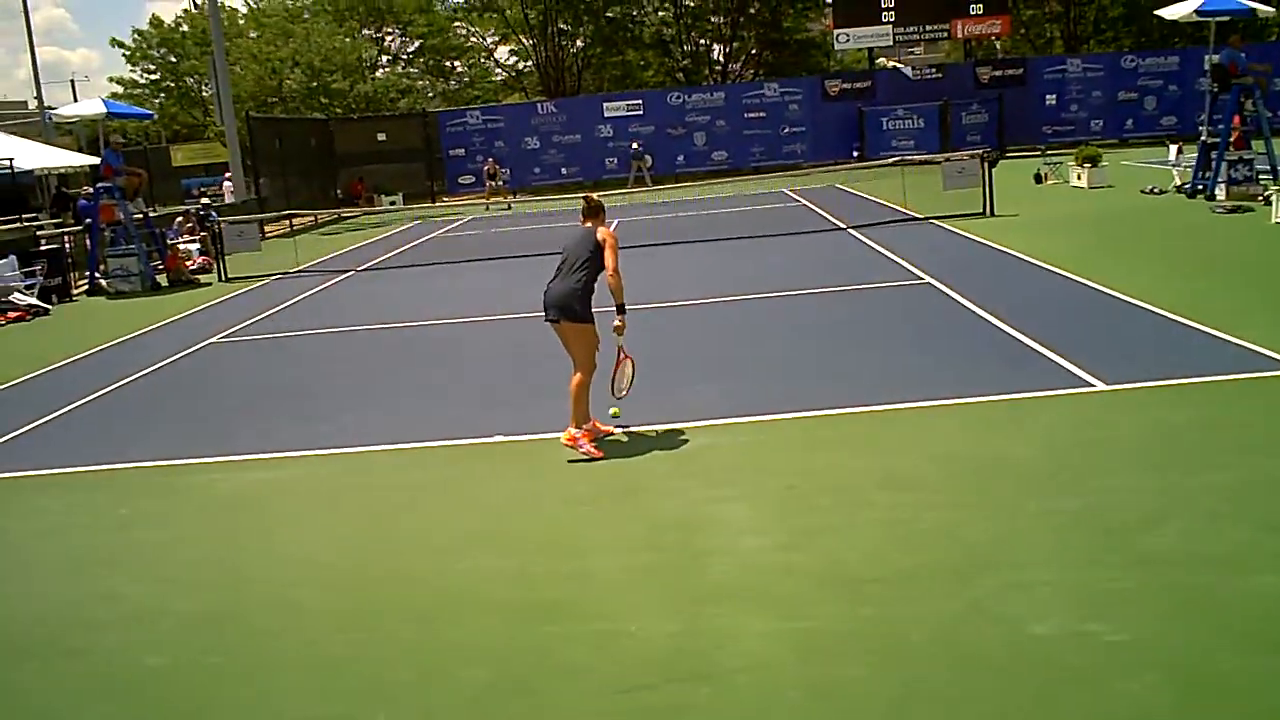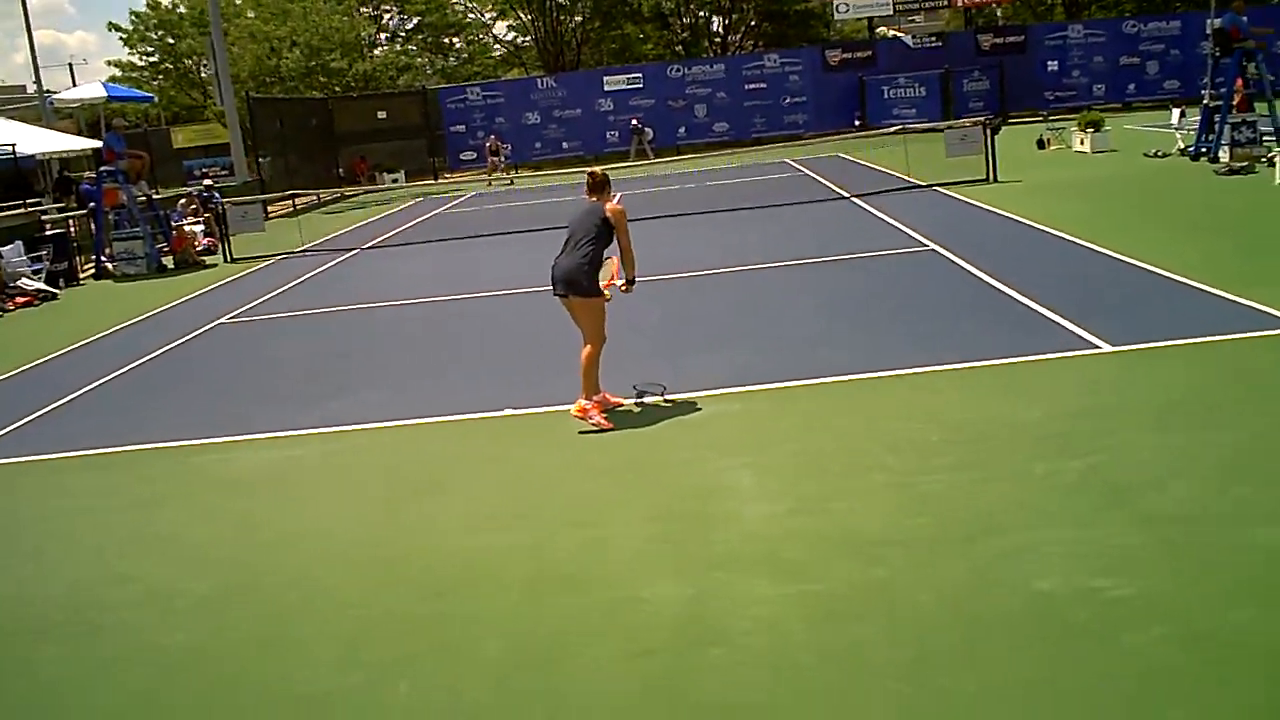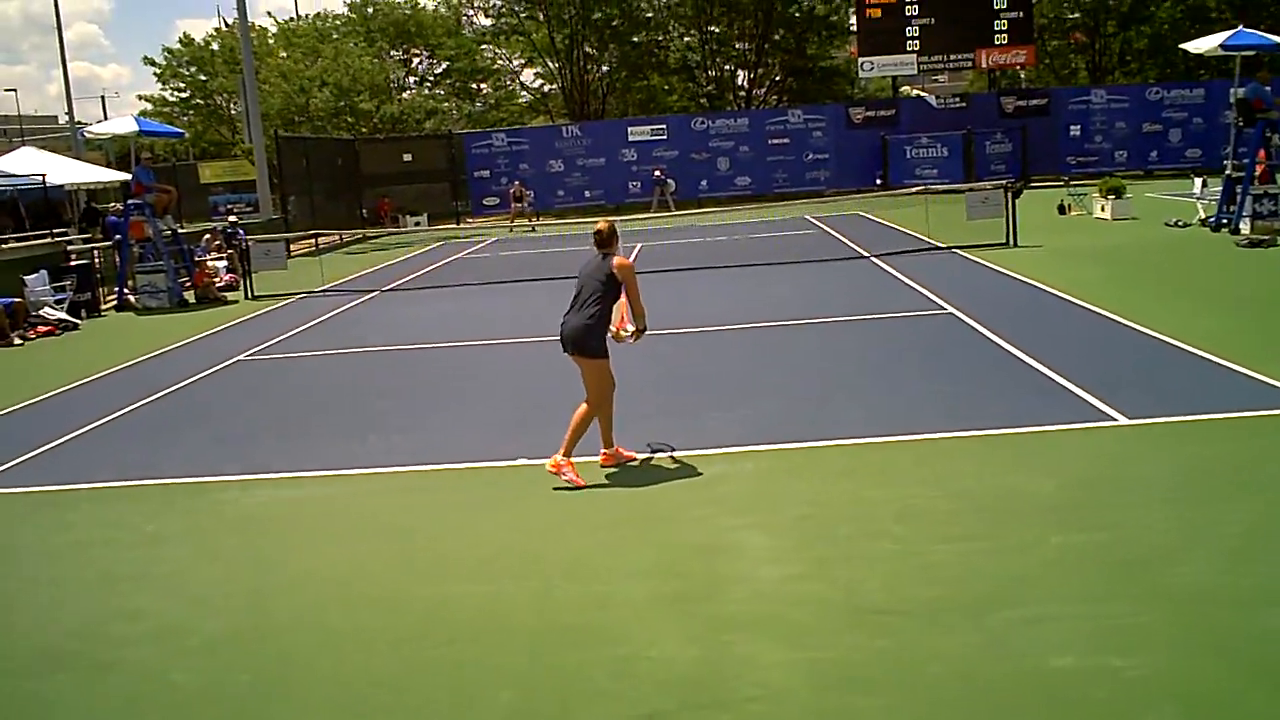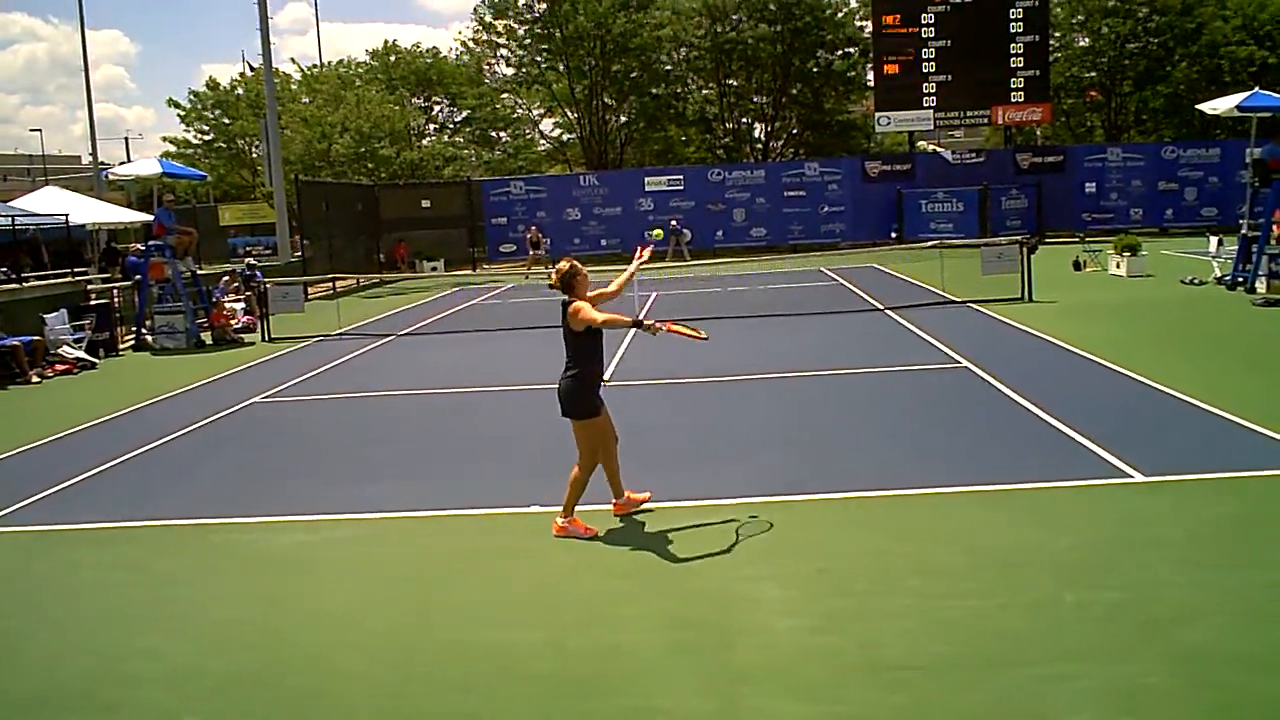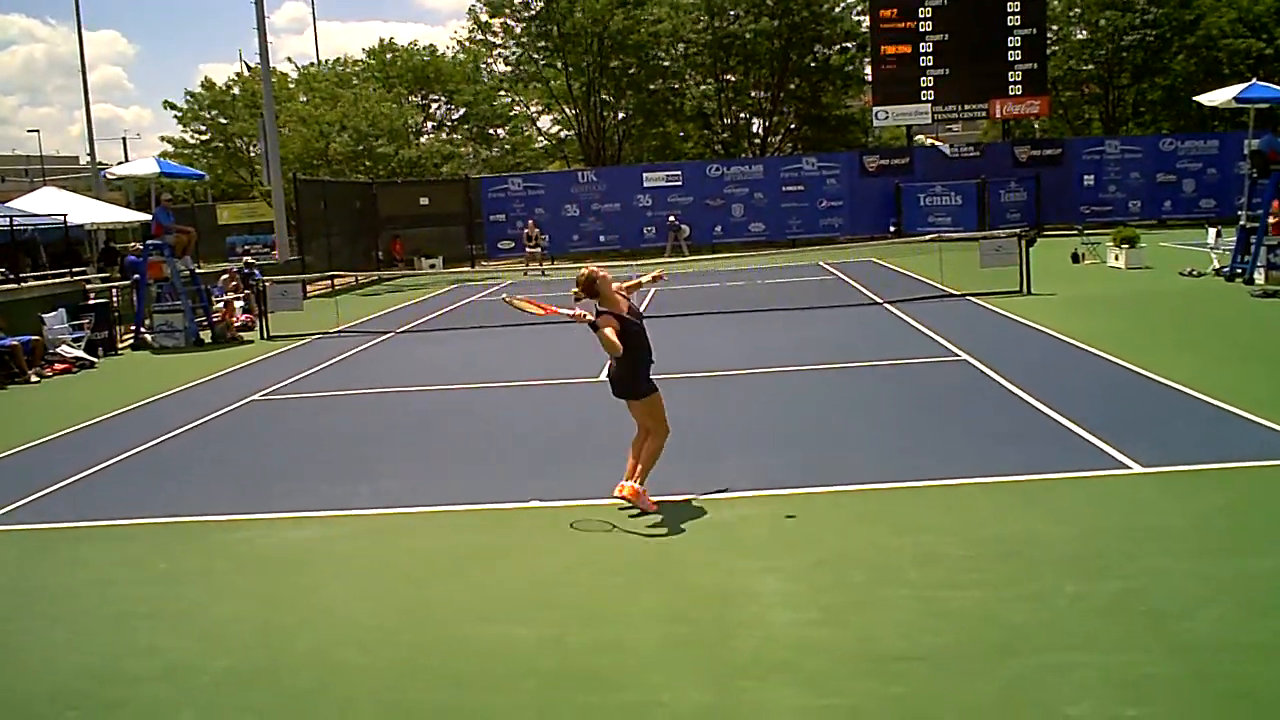
dt=1s
person 1, frame 1
left shoulder: (574, 237)
right shoulder: (606, 234)
right elbow: (611, 272)
left wrist: (589, 329)
right wrist: (620, 311)
left hip: (552, 297)
right hip: (572, 299)
left knee: (583, 366)
right knee: (584, 368)
left ankle: (585, 424)
right ankle: (574, 431)
person 1, frame 2
left shoulder: (581, 211)
right shoulder: (614, 209)
right elbow: (626, 251)
left wrist: (595, 288)
right wrist: (629, 280)
left hip: (560, 272)
right hip: (579, 274)
left knee: (593, 338)
right knee: (594, 340)
left ankle: (596, 395)
right ankle: (584, 403)
person 1, frame 3
left shoulder: (588, 265)
right shoulder: (622, 264)
right elbow: (636, 306)
left wrist: (609, 329)
right wrist: (640, 329)
left hip: (570, 329)
right hip: (587, 334)
left knee: (607, 388)
right knee: (594, 400)
left ankle: (610, 450)
right ankle: (561, 459)
person 1, frame 4
left shoulder: (582, 303)
right shoulder: (578, 306)
left elbow: (613, 291)
right elbow: (603, 320)
left wrist: (636, 264)
right wrist: (639, 323)
left hip: (585, 390)
right hip: (578, 393)
left knee: (608, 443)
right knee: (589, 457)
left ankle: (620, 499)
right ankle: (565, 521)
person 1, frame 5
left shoulder: (619, 294)
right shoulder: (603, 319)
left elbow: (630, 285)
right elbow: (616, 351)
left wrist: (648, 278)
right wrist: (593, 324)
left hip: (624, 375)
right hip: (633, 377)
left knee: (646, 429)
right knee: (659, 430)
left ankle: (627, 483)
right ankle: (635, 487)
